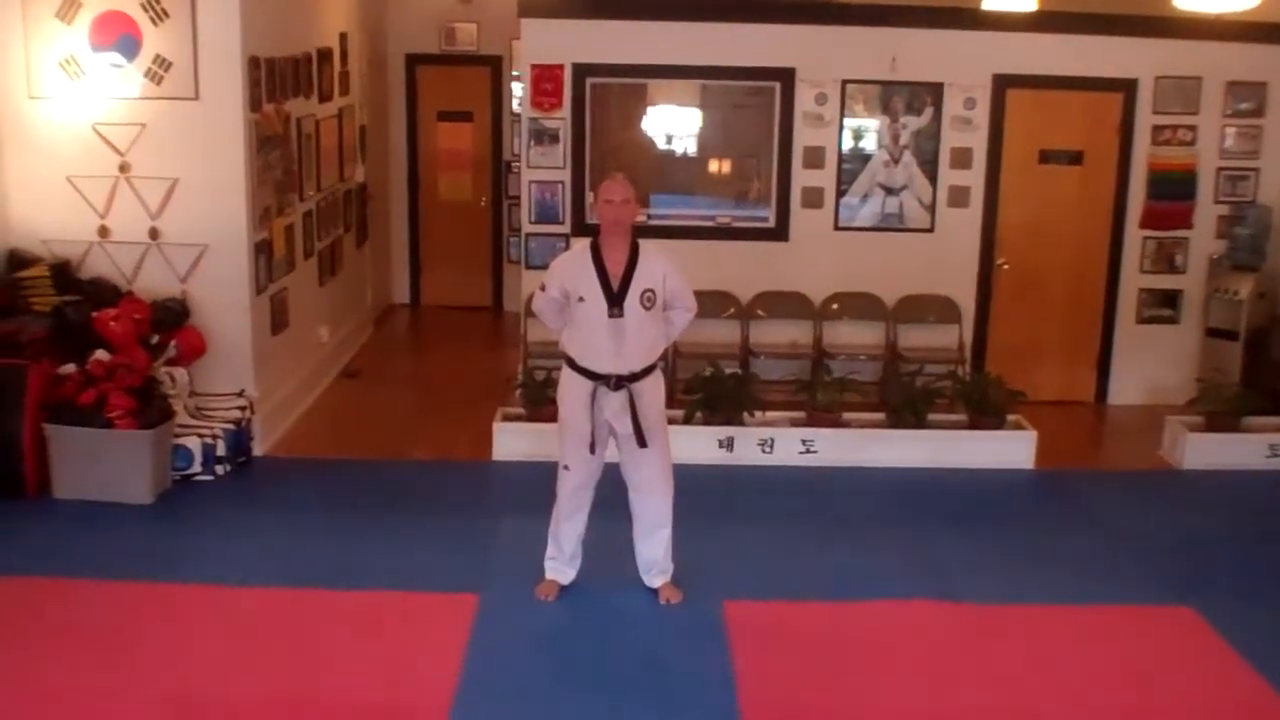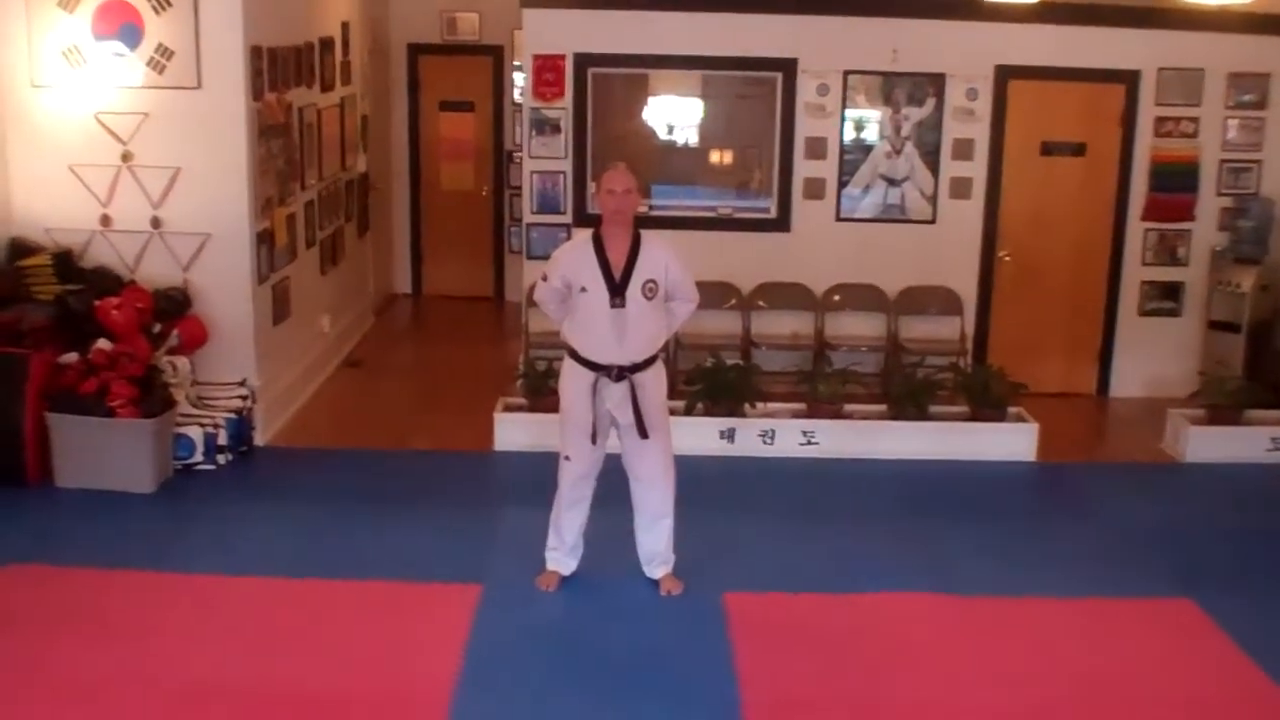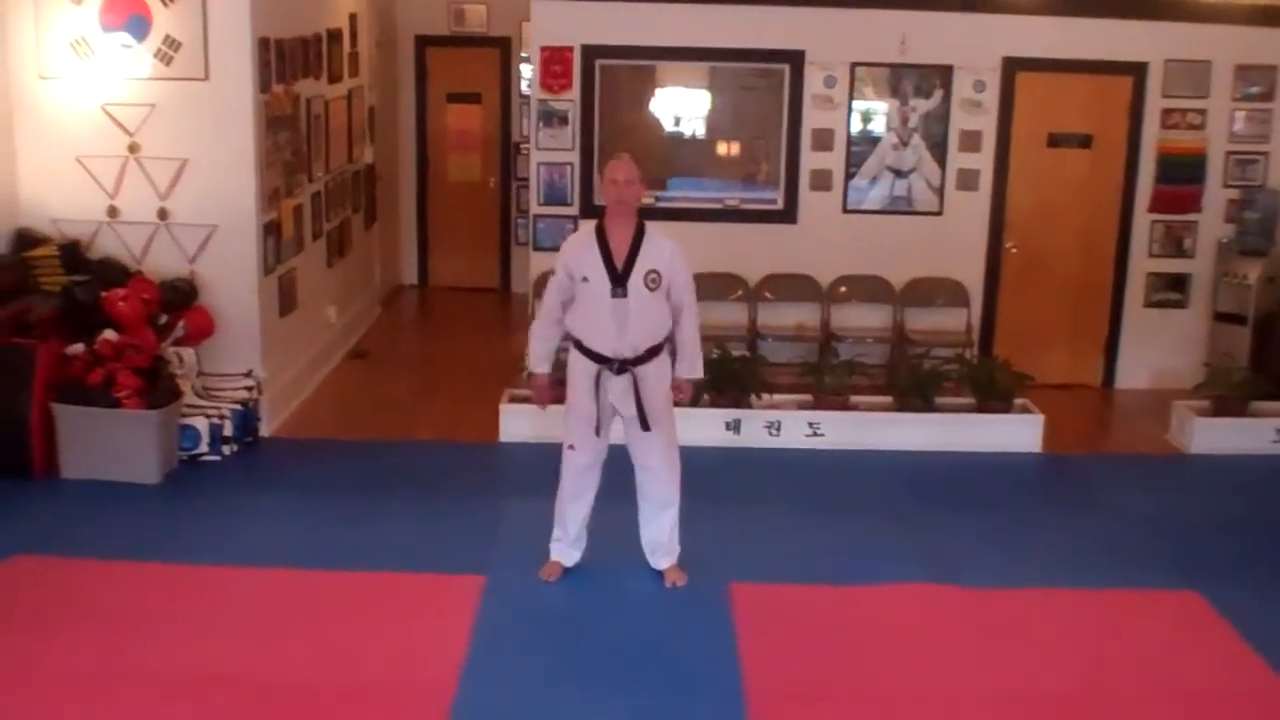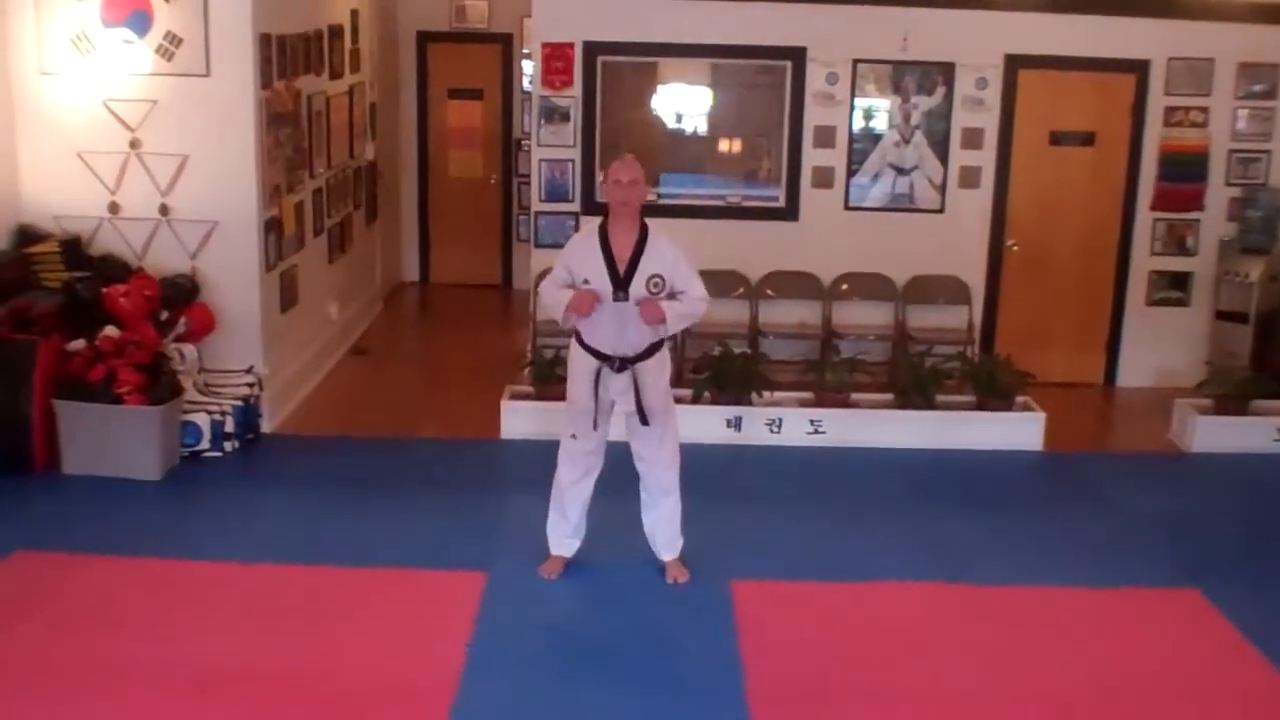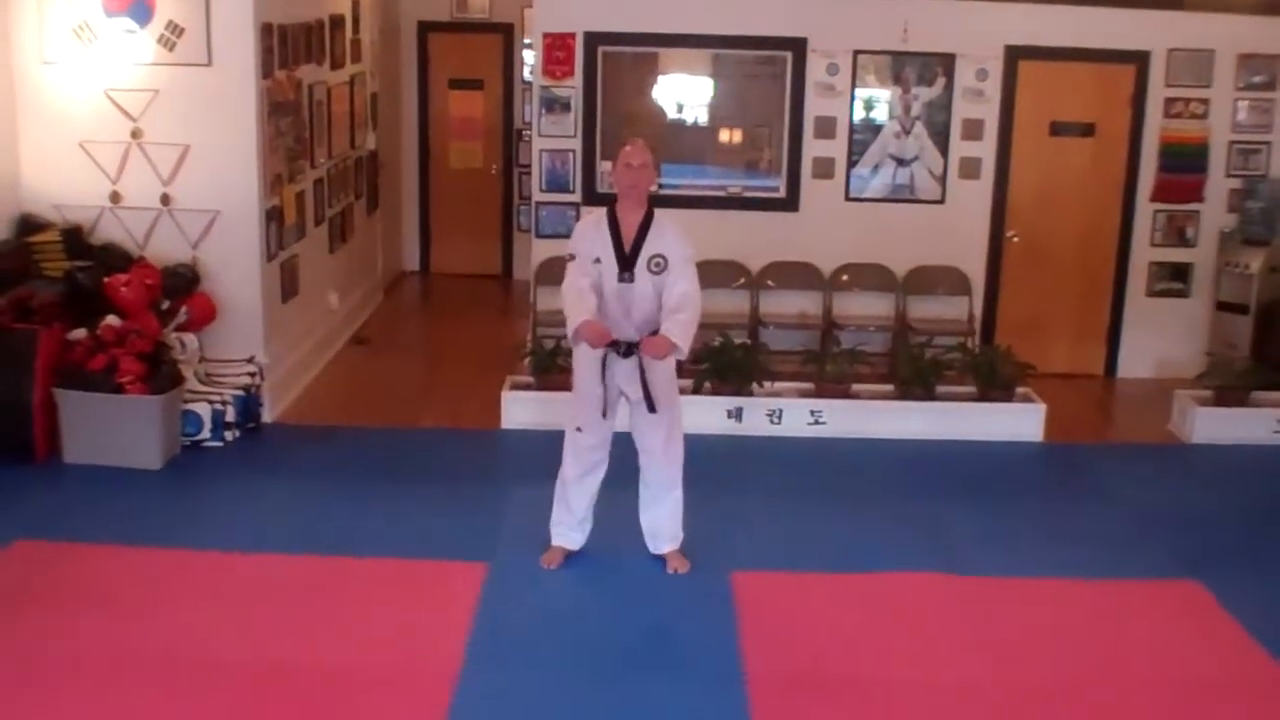
dt=0.5s
person 1, frame 1
left shoulder: (657, 266)
right shoulder: (569, 265)
left elbow: (684, 308)
right elbow: (545, 307)
left wrist: (653, 343)
right wrist: (579, 338)
left hip: (640, 389)
right hip: (584, 388)
left knee: (653, 484)
right knee: (574, 481)
left ankle: (659, 574)
right ankle: (558, 570)
person 1, frame 2
left shoulder: (660, 256)
right shoulder: (571, 255)
left elbow: (686, 299)
right elbow: (546, 297)
left wrist: (652, 334)
right wrist: (582, 331)
left hip: (642, 379)
right hip: (585, 378)
left knee: (654, 475)
right knee: (575, 472)
left ankle: (660, 565)
right ankle: (559, 561)
person 1, frame 3
left shoulder: (664, 249)
right shoulder: (576, 248)
left elbow: (685, 311)
right elbow: (551, 309)
left wrist: (686, 372)
right wrist: (540, 367)
left hip: (647, 372)
right hip: (591, 371)
left knee: (660, 467)
right knee: (579, 464)
left ankle: (665, 557)
right ankle: (563, 552)
person 1, frame 4
left shoulder: (664, 249)
right shoulder: (580, 246)
left elbow: (698, 298)
right elbow: (548, 289)
left wrist: (667, 312)
right wrist: (568, 302)
left hip: (646, 367)
right hip: (591, 365)
left knee: (659, 461)
right knee: (577, 457)
left ankle: (669, 551)
right ankle: (562, 546)
person 1, frame 5
left shoulder: (670, 235)
right shoulder: (588, 230)
left elbow: (684, 296)
right elbow: (577, 287)
left wrist: (671, 337)
right wrist: (584, 323)
left hip: (651, 357)
right hip: (597, 354)
left knee: (662, 452)
right knee: (583, 448)
left ankle: (667, 542)
right ankle: (565, 537)
